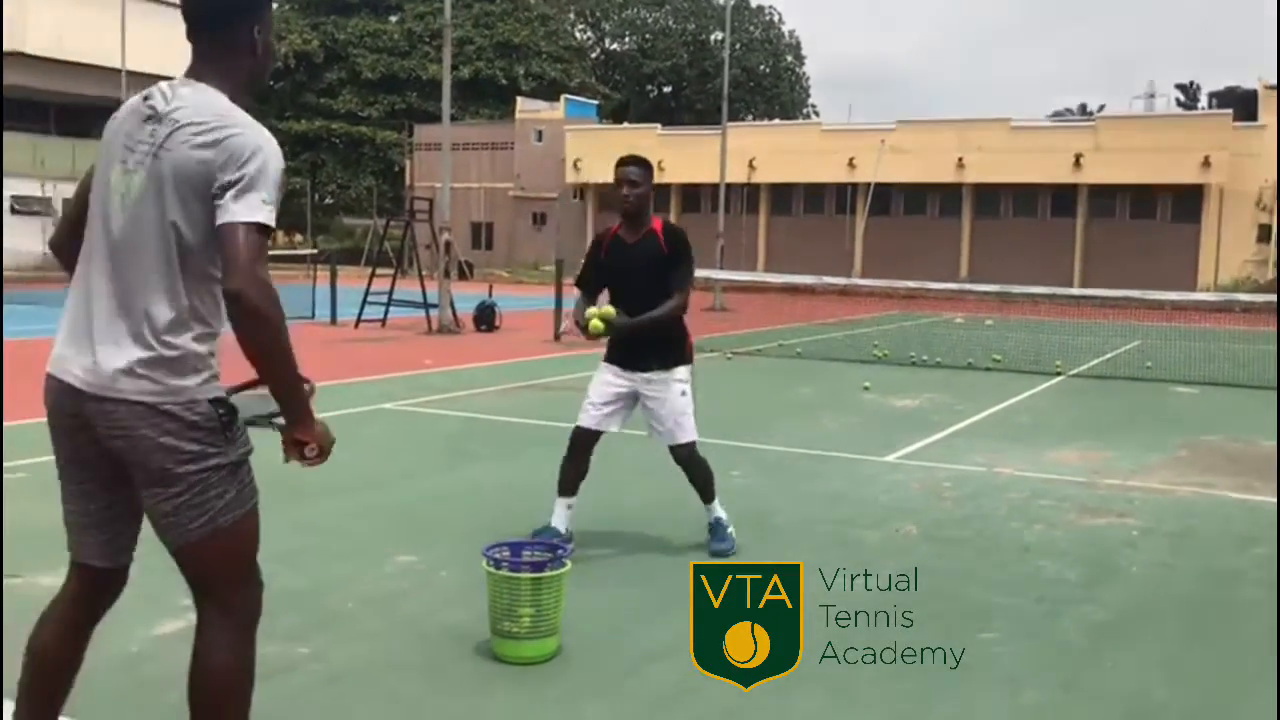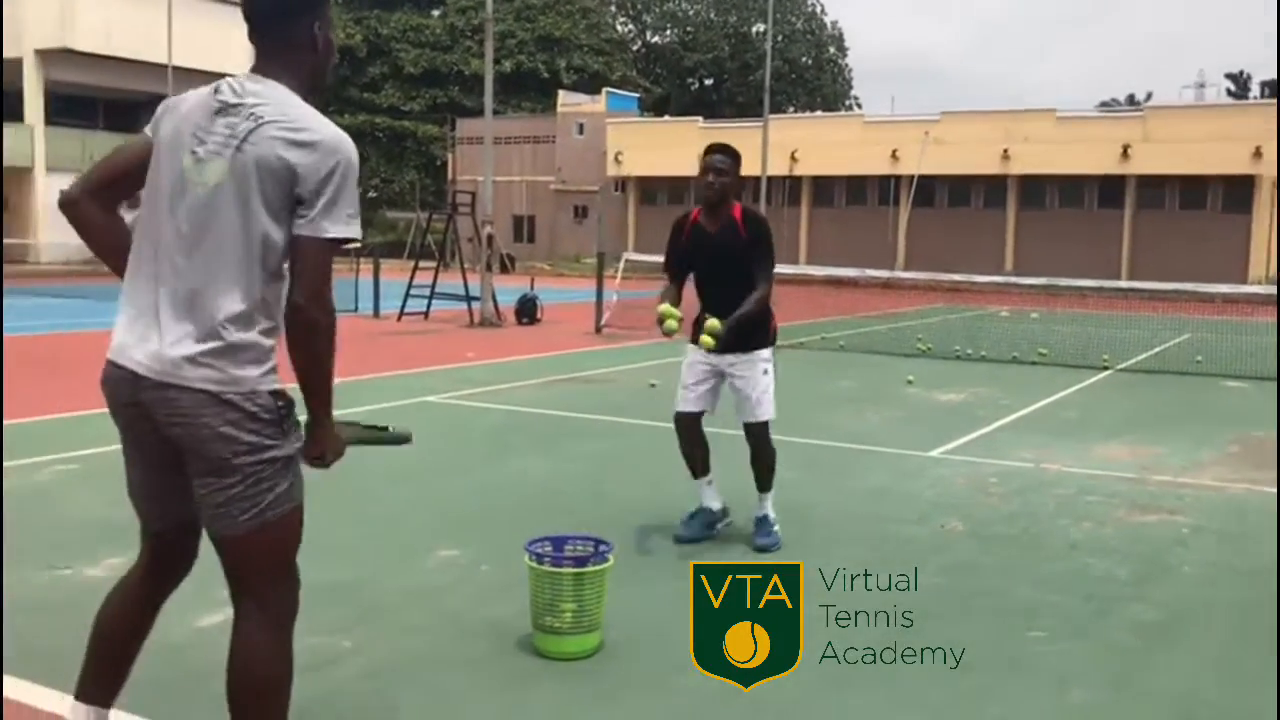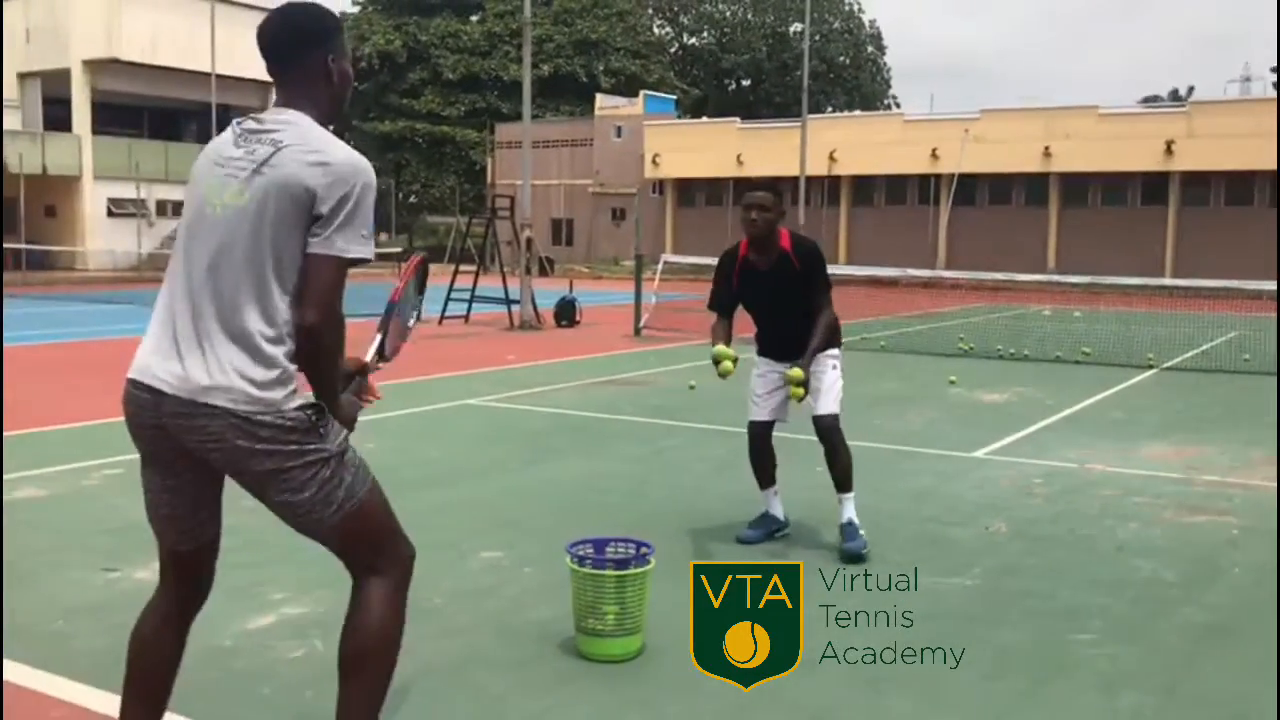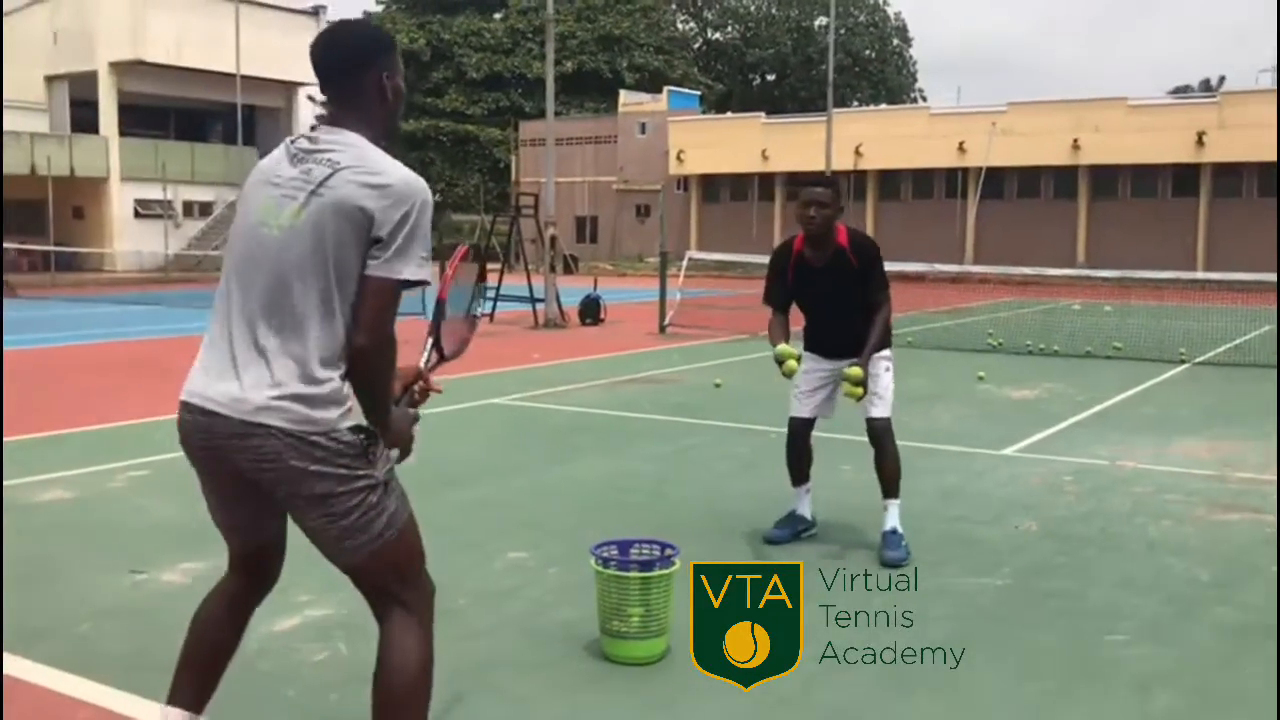
dt=0.3s
person 1, frame 1
left shoulder: (129, 117)
right shoulder: (243, 141)
left elbow: (68, 241)
right elbow: (245, 289)
right wrist: (299, 411)
left hip: (73, 385)
right hip: (166, 401)
left knee: (91, 583)
right knee: (230, 601)
person 1, frame 2
left shoulder: (184, 109)
right shoulder: (323, 143)
left elbow: (83, 199)
right elbow: (308, 302)
right wrist: (320, 418)
left hip: (132, 370)
right hip: (222, 390)
left knee: (162, 558)
right knee: (268, 597)
person 1, frame 3
left shoulder: (222, 147)
right shoulder: (341, 168)
right elbow: (314, 317)
left wrist: (321, 372)
right wrist: (335, 405)
left hip: (153, 393)
right hip: (248, 409)
left knee: (182, 582)
right knee: (385, 562)
person 1, frame 4
left shoulder: (273, 165)
right shoulder: (398, 188)
right elbow: (366, 336)
left wrist: (373, 381)
right wrist: (384, 422)
left hip: (206, 410)
right hip: (299, 430)
left knee: (249, 572)
right knee: (407, 600)
person 2, frame 1
left shoulder: (673, 239)
right shoulder: (603, 244)
left elbow: (682, 300)
right elbow: (587, 296)
left wrist: (636, 323)
right wrist: (584, 318)
left hip: (667, 365)
right hip: (618, 362)
left knee: (683, 450)
right knee: (582, 438)
left ankle: (718, 520)
right ankle: (559, 526)
person 2, frame 2
left shoulder: (753, 225)
right shoulder: (684, 227)
left elbow: (763, 289)
right elbow: (674, 281)
left wrist: (730, 324)
right wrist: (668, 309)
left hip: (751, 343)
right hip: (704, 341)
left knee: (756, 430)
right knee: (685, 419)
left ankle: (765, 514)
right ankle: (712, 506)
person 2, frame 3
left shoulder: (804, 251)
right shoulder: (731, 262)
left elbow: (825, 311)
right elbow: (722, 318)
left wrist: (807, 360)
right wrist: (721, 350)
left hip: (818, 350)
right hip: (770, 355)
left knee: (828, 427)
right knee: (757, 431)
left ankle: (849, 520)
right ankle: (774, 513)
person 2, frame 4
left shoulder: (861, 247)
right shoulder: (785, 256)
left elbow: (883, 307)
right elbow: (779, 313)
left wrist: (865, 358)
right wrist: (781, 349)
left hip: (869, 349)
right hip: (818, 352)
left knee: (879, 428)
right knee: (797, 428)
left ankle: (892, 525)
right ankle: (803, 512)
